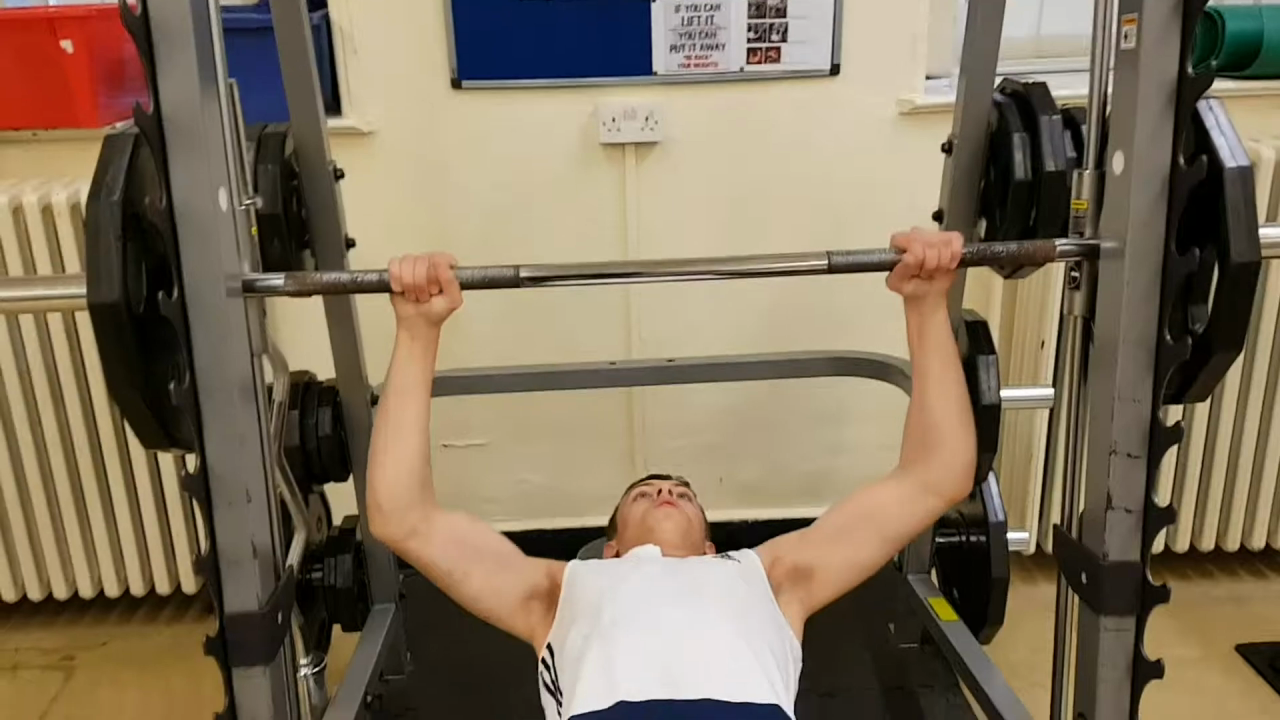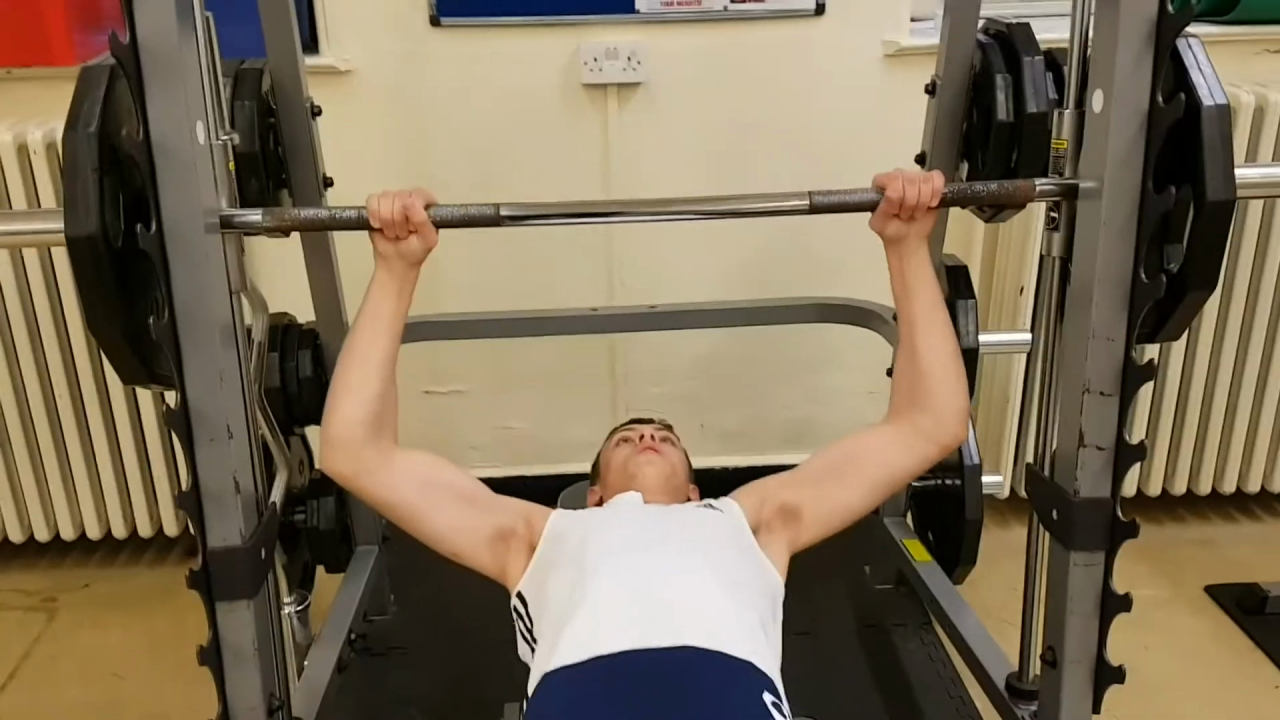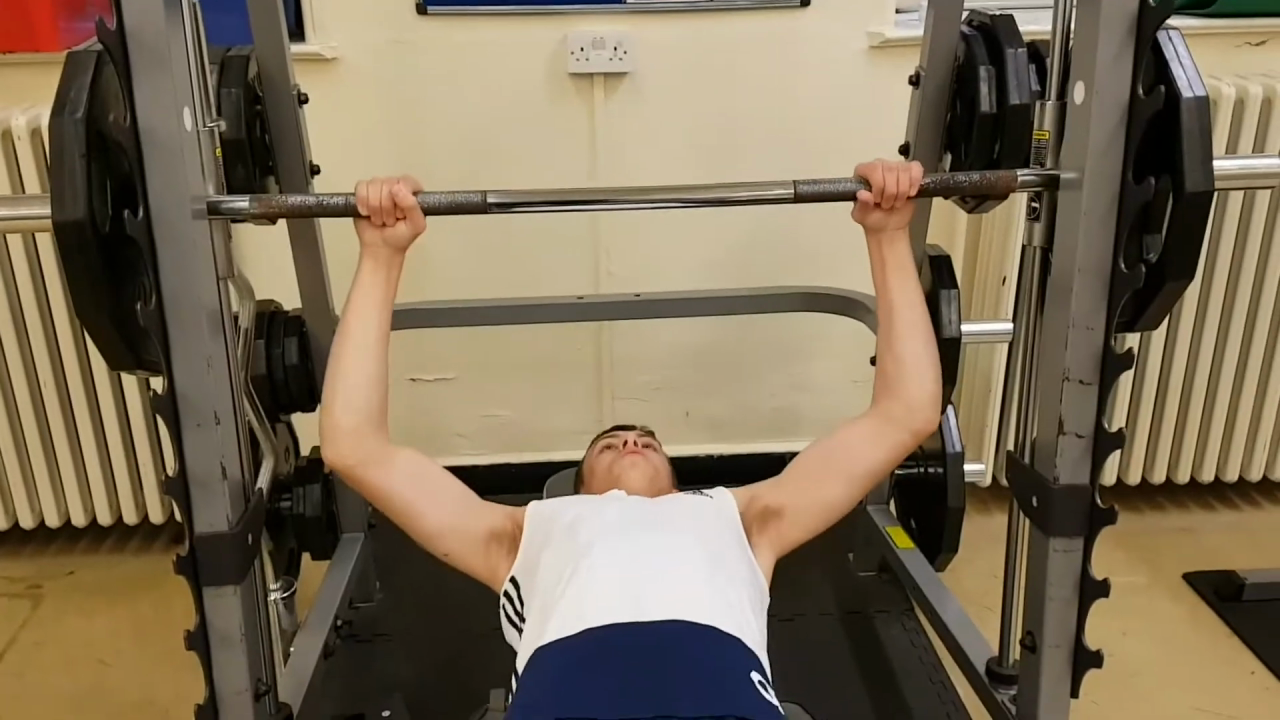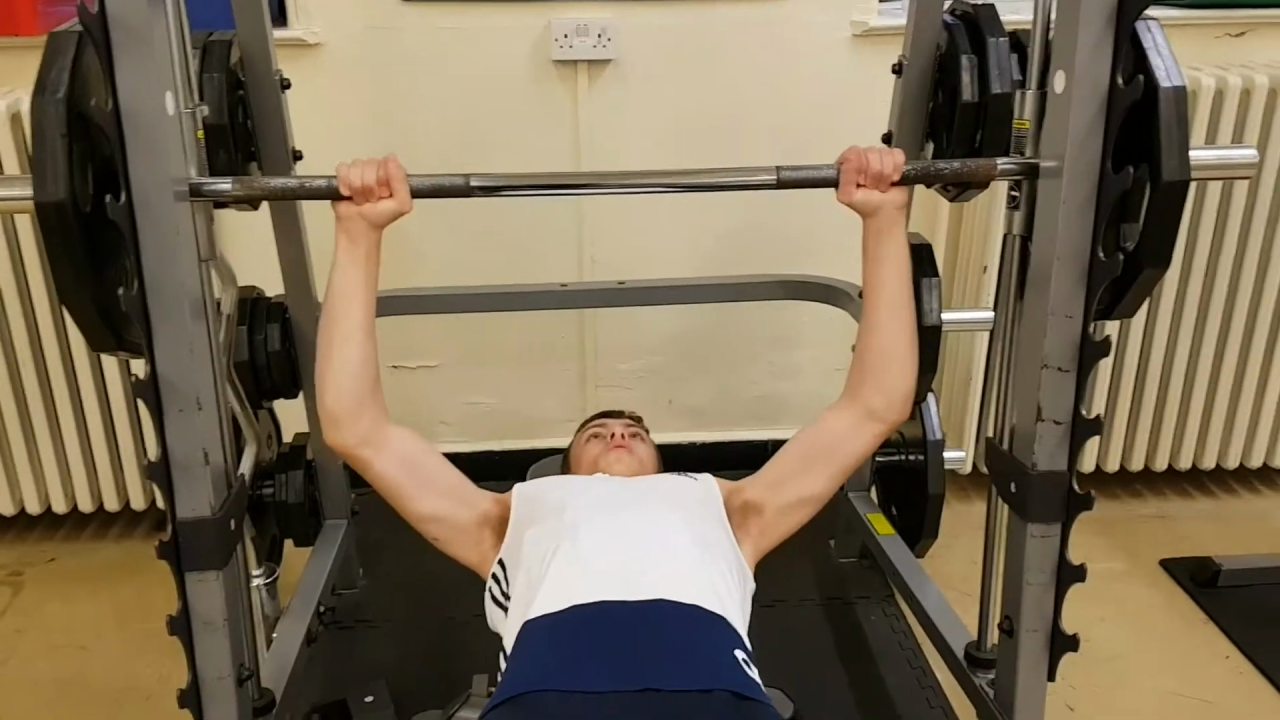
dt=0.5s
person 1, frame 1
left shoulder: (764, 576)
right shoulder: (566, 590)
left elbow: (935, 478)
right elbow: (402, 515)
left wrist: (927, 304)
right wrist: (418, 328)
person 1, frame 2
left shoulder: (749, 521)
right shoulder: (543, 536)
left elbow: (931, 425)
right elbow: (355, 452)
left wrist: (907, 246)
right wrist: (396, 266)
person 1, frame 3
left shoulder: (735, 516)
right shoulder: (528, 530)
left elbow: (906, 415)
right elbow: (354, 444)
left wrist: (887, 235)
right wrist: (382, 253)
person 1, frame 4
left shoulder: (718, 504)
right shoulder: (516, 513)
left elbow: (876, 405)
right elbow: (353, 426)
left wrist: (883, 217)
right wrist: (359, 231)
